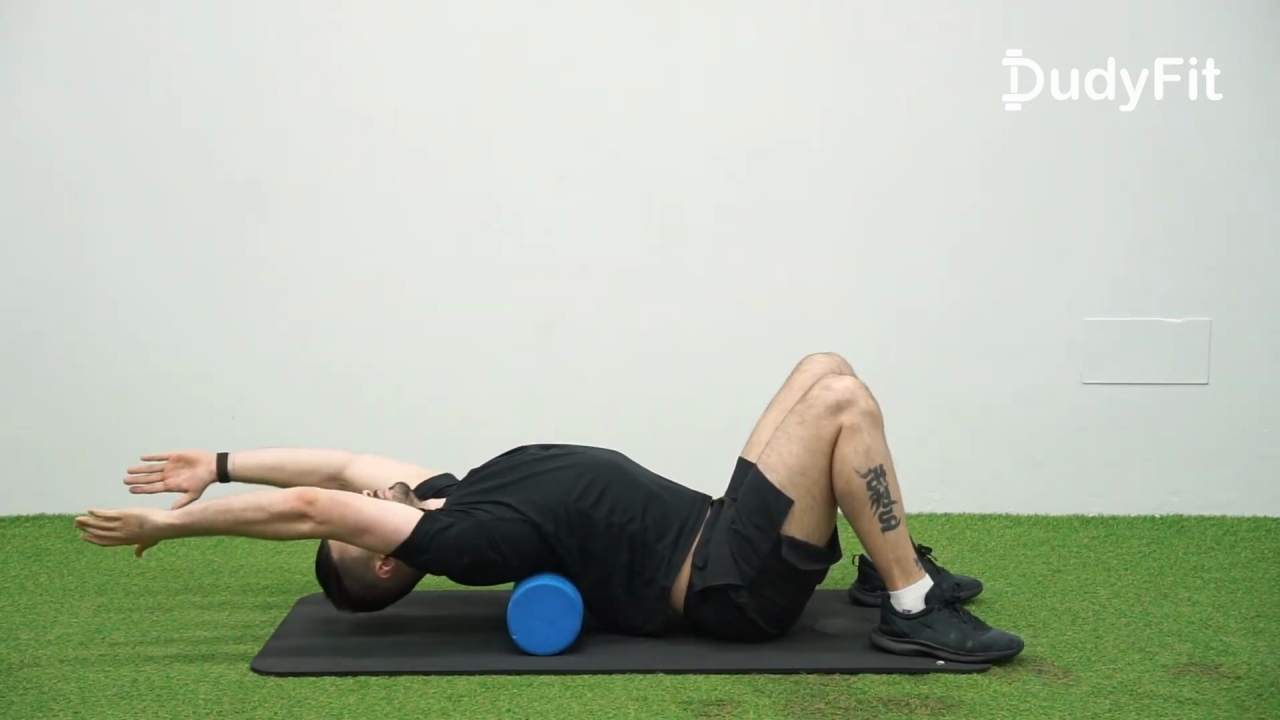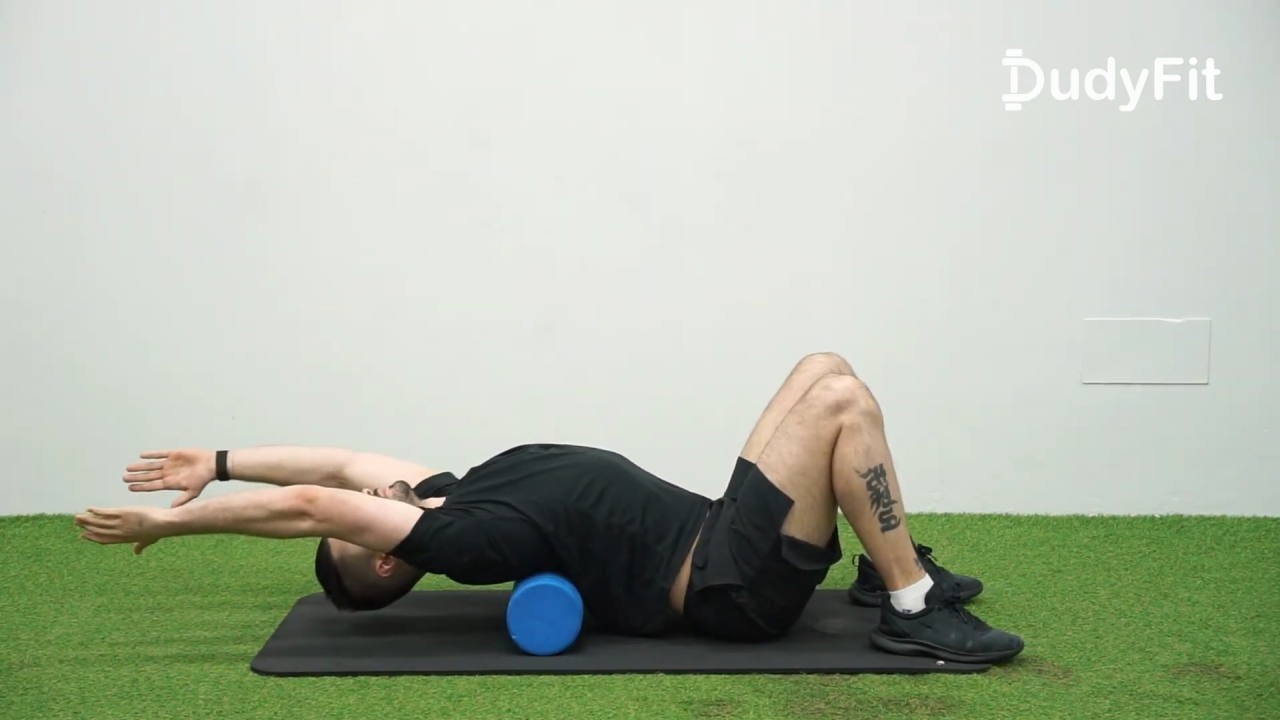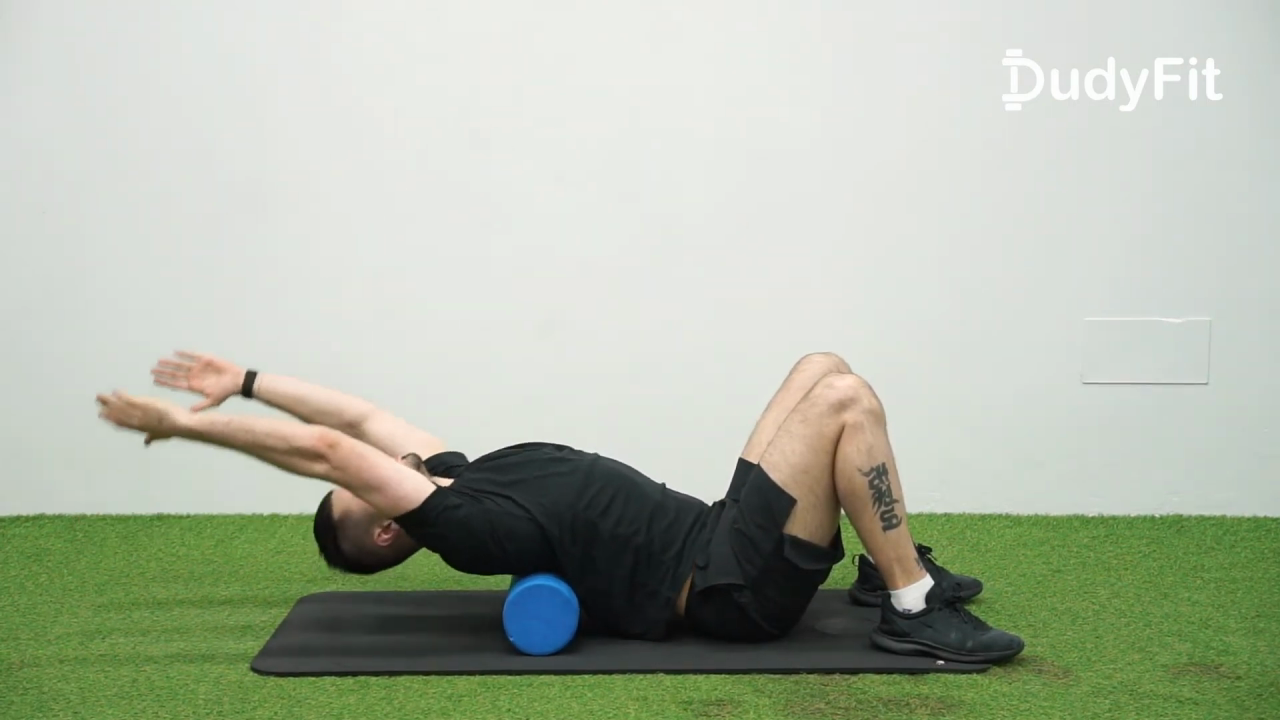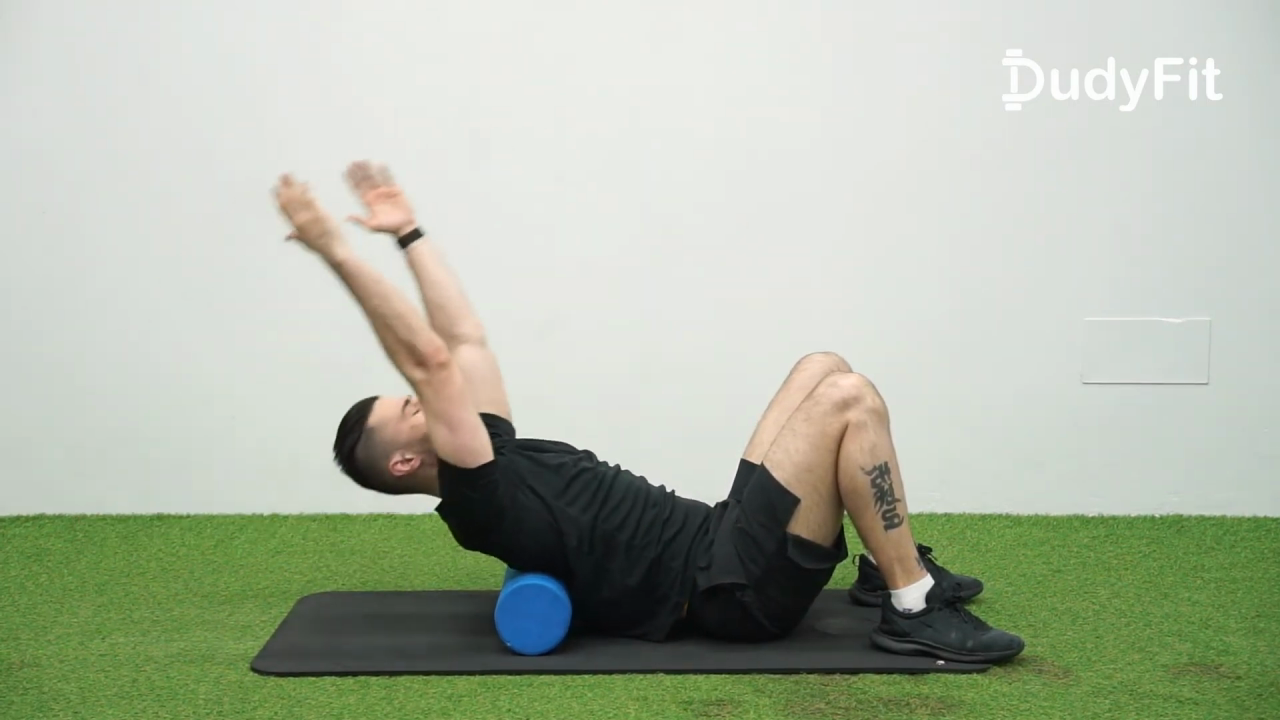
dt=0.4s
person 1, frame 1
left shoulder: (453, 499)
right shoulder: (459, 542)
left elbow: (342, 465)
right elbow: (315, 504)
left wrist: (217, 465)
right wrist: (170, 521)
left hip: (722, 540)
right hip: (734, 582)
left knee: (826, 370)
right knee: (842, 402)
left ankle: (891, 569)
right ankle: (912, 610)
person 1, frame 2
left shoulder: (456, 496)
right shoulder: (462, 541)
left elbow: (340, 463)
right elbow: (312, 502)
left wrist: (217, 464)
right wrist: (169, 519)
left hip: (722, 538)
right hip: (734, 582)
left knee: (826, 371)
right knee: (842, 402)
left ankle: (894, 568)
right ankle: (914, 610)
person 1, frame 3
left shoulder: (459, 482)
right shoulder: (464, 526)
left elbow: (362, 420)
right elbow: (330, 447)
left wrist: (239, 382)
right wrist: (186, 420)
left hip: (716, 544)
right hip: (731, 587)
left knee: (825, 371)
right knee: (845, 401)
left ankle: (893, 571)
right ankle: (915, 613)
person 1, frame 4
left shoulder: (486, 461)
right shoulder: (482, 499)
left elbow: (463, 343)
right elbow: (429, 360)
left wrist: (405, 233)
right wrist: (334, 252)
left hip: (713, 553)
right hip: (732, 590)
left knee: (824, 371)
right knee: (849, 398)
left ankle: (891, 571)
right ankle: (915, 610)
